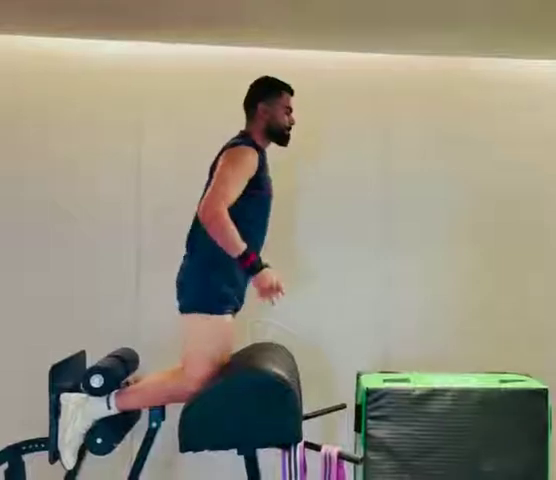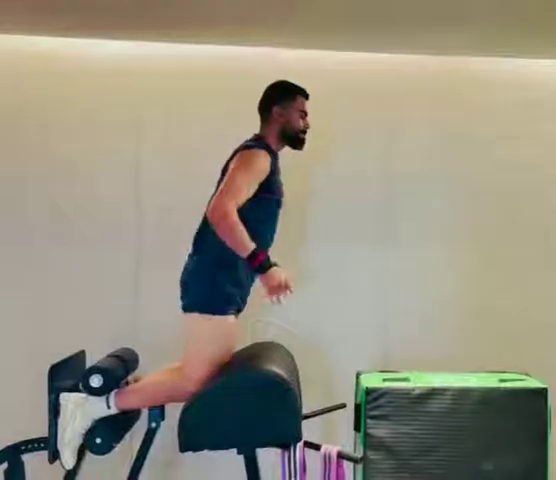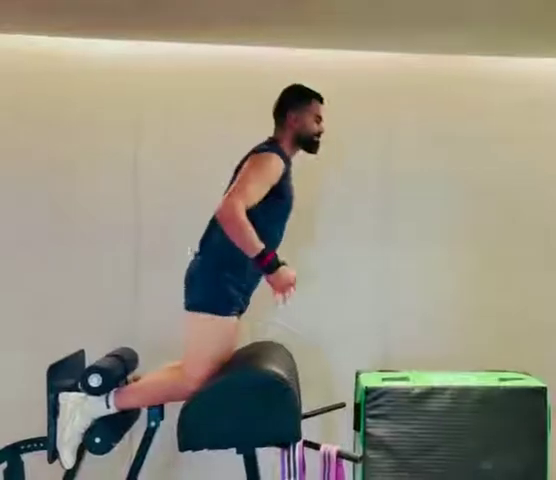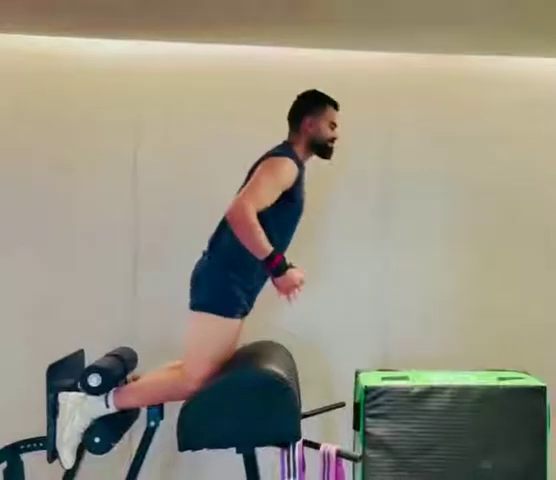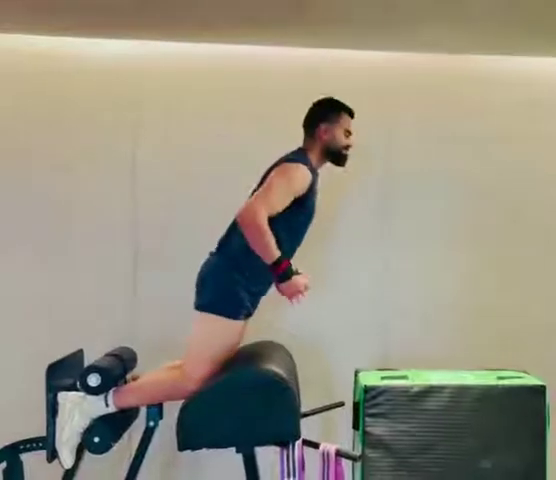
dt=0.1s
person 1, frame 1
left shoulder: (252, 156)
right shoulder: (244, 153)
right elbow: (211, 210)
left wrist: (253, 270)
right wrist: (255, 266)
left hip: (221, 282)
right hip: (210, 281)
left knee: (204, 374)
right knee: (198, 381)
left ankle: (109, 390)
right ankle: (94, 407)
person 1, frame 2
left shoulder: (264, 159)
right shoulder: (256, 156)
right elbow: (220, 211)
left wrist: (261, 269)
right wrist: (264, 265)
left hip: (226, 282)
right hip: (214, 281)
left knee: (203, 373)
right knee: (198, 380)
left ankle: (109, 389)
right ankle: (95, 406)
person 1, frame 3
left shoulder: (276, 161)
right shoulder: (271, 159)
right elbow: (230, 211)
left wrist: (268, 267)
right wrist: (272, 264)
left hip: (228, 283)
right hip: (218, 282)
left knee: (209, 372)
right knee: (195, 379)
left ankle: (108, 391)
right ankle: (93, 405)
person 1, frame 4
left shoulder: (288, 165)
right shoulder: (284, 164)
right elbow: (240, 213)
left wrist: (276, 270)
right wrist: (279, 266)
left hip: (234, 283)
right hip: (224, 282)
left knee: (204, 372)
right knee: (196, 379)
left ankle: (111, 388)
right ankle: (94, 405)
person 1, frame 5
left shoulder: (302, 171)
right shoulder: (299, 171)
right elbow: (250, 215)
left wrist: (281, 272)
right wrist: (284, 272)
left hip: (236, 286)
right hip: (230, 285)
left knee: (202, 372)
right knee: (193, 379)
left ankle: (108, 387)
right ankle: (91, 404)
